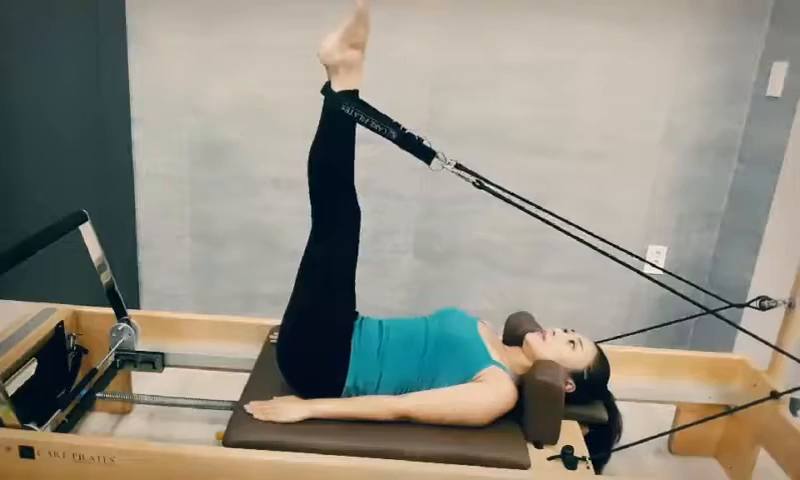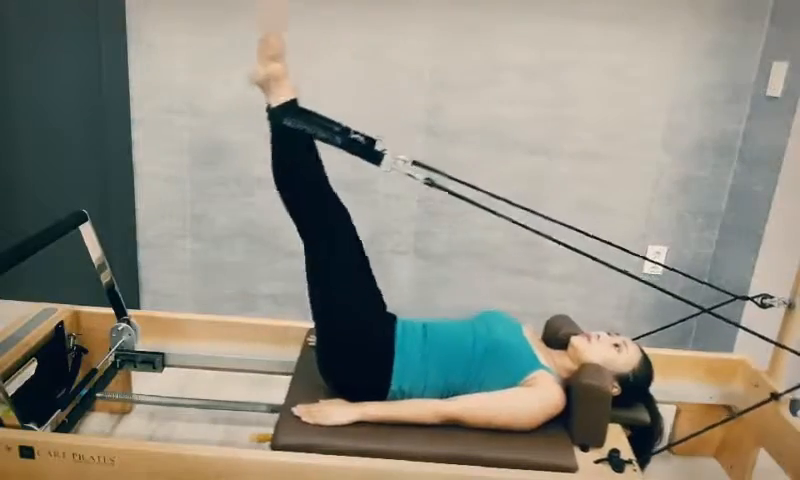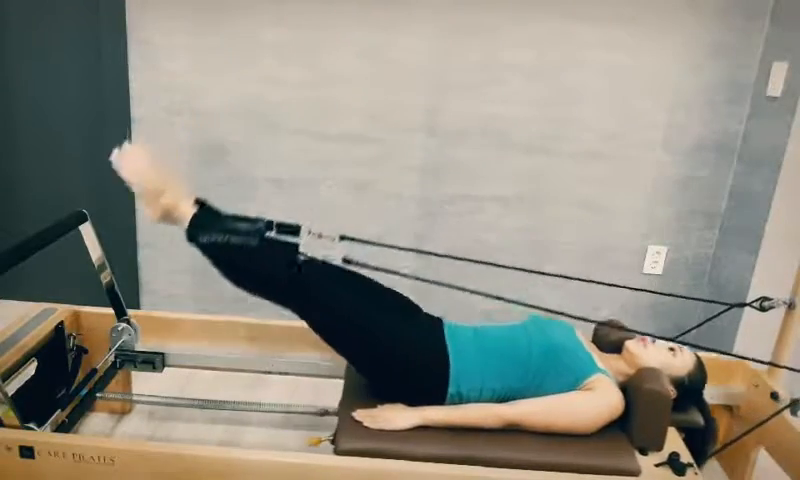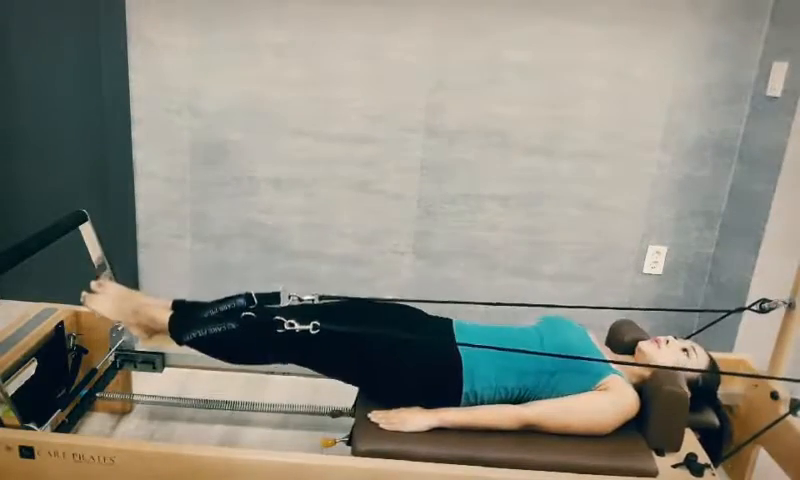
dt=0.7s
person 1, frame 1
left shoulder: (500, 393)
right shoulder: (489, 338)
left elbow: (401, 408)
left wrist: (308, 407)
left hip: (324, 366)
right hip: (340, 341)
left knee: (334, 224)
person 1, frame 2
left shoulder: (548, 396)
right shoulder: (528, 340)
left elbow: (445, 411)
left wrist: (353, 411)
left hip: (368, 369)
right hip: (387, 339)
left knee: (327, 227)
right knee: (327, 219)
left ankle: (283, 95)
person 1, frame 3
left shoulder: (605, 401)
right shoulder: (584, 348)
left elbow: (505, 414)
left wrist: (415, 415)
left hip: (428, 371)
right hip: (436, 337)
left knee: (304, 282)
right knee: (308, 269)
left ankle: (182, 210)
right ankle: (184, 207)
person 1, frame 4
left shoulder: (621, 401)
right shoulder: (596, 349)
left elbow: (523, 414)
left wrist: (430, 416)
left hip: (445, 377)
right hip: (443, 337)
left knee: (292, 337)
right knee: (289, 312)
left ankle: (161, 317)
right ankle: (162, 311)
